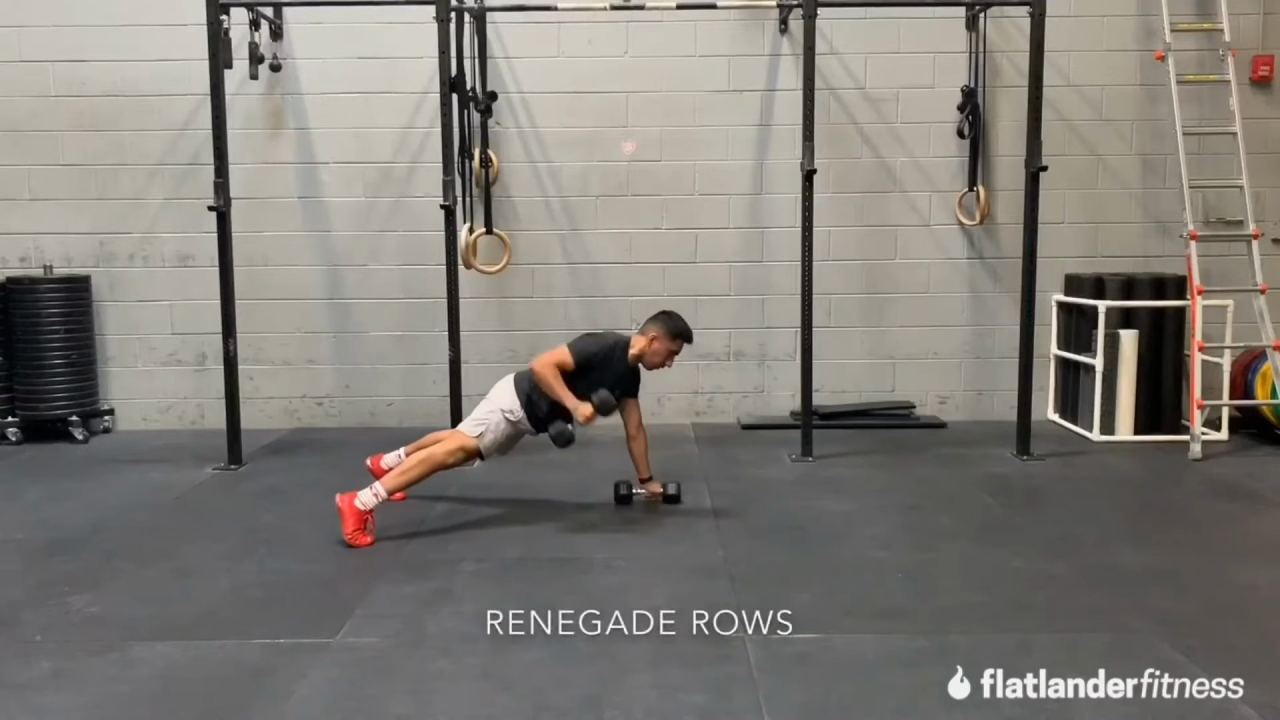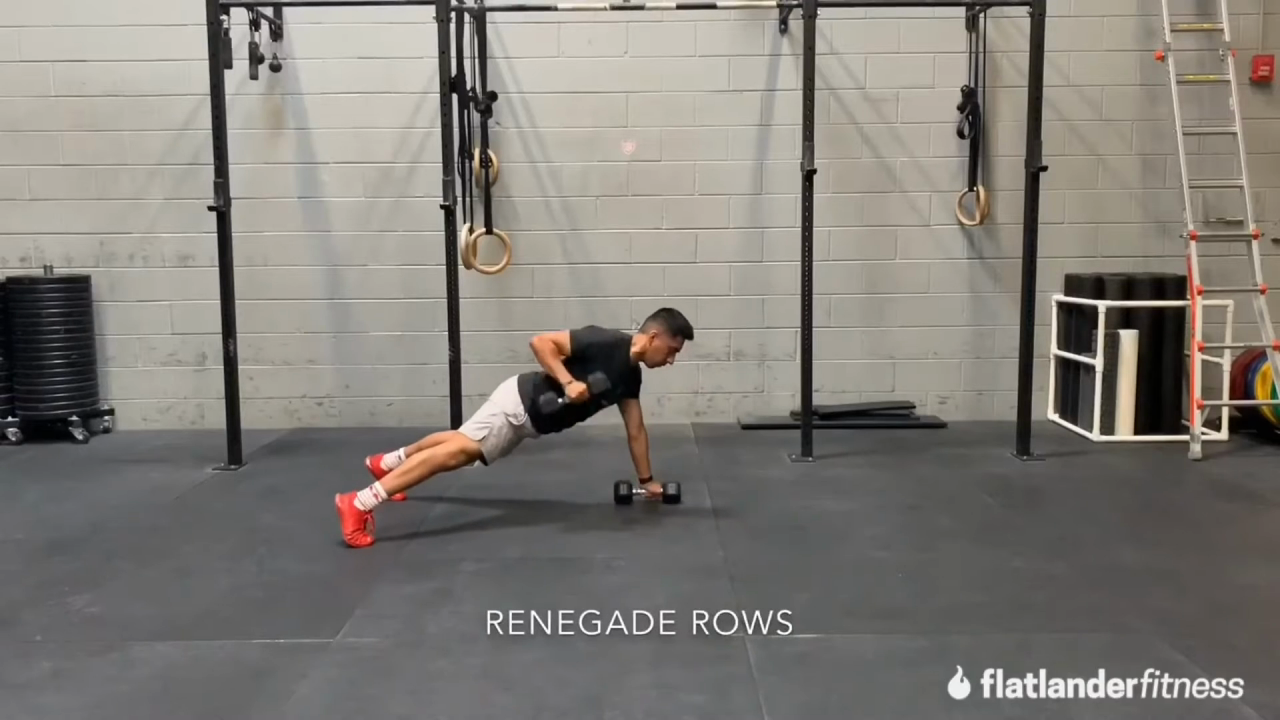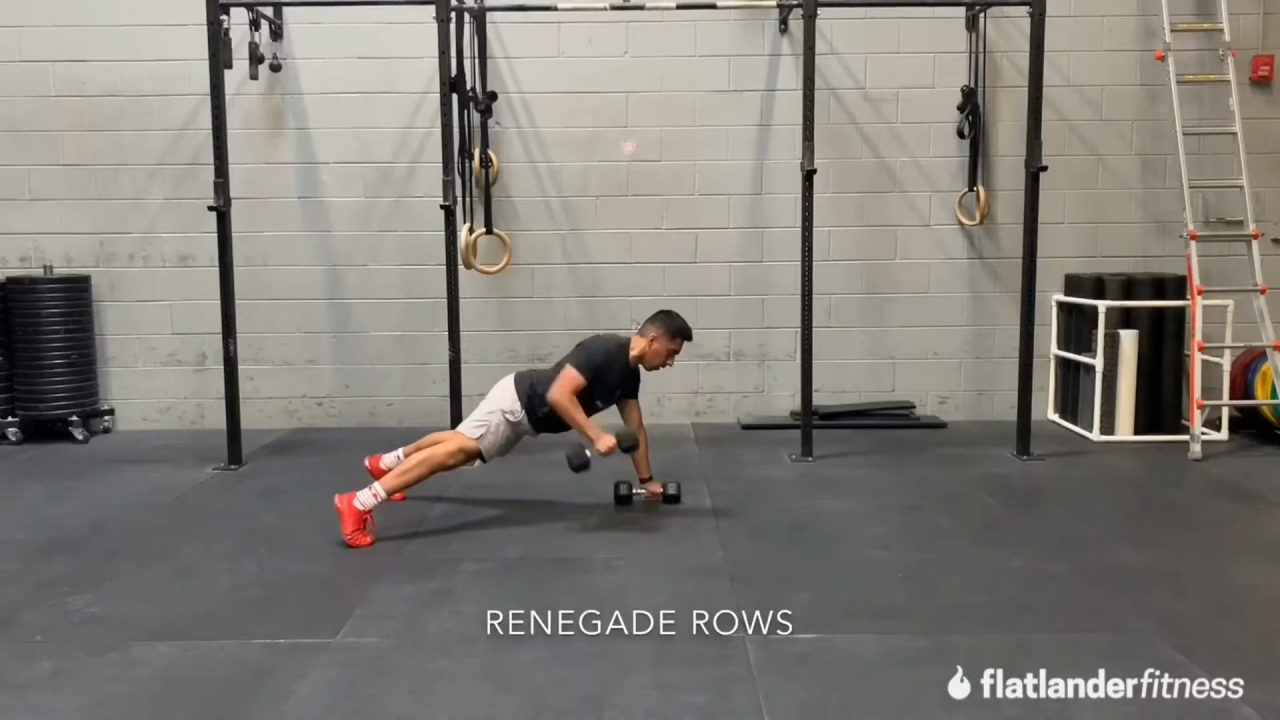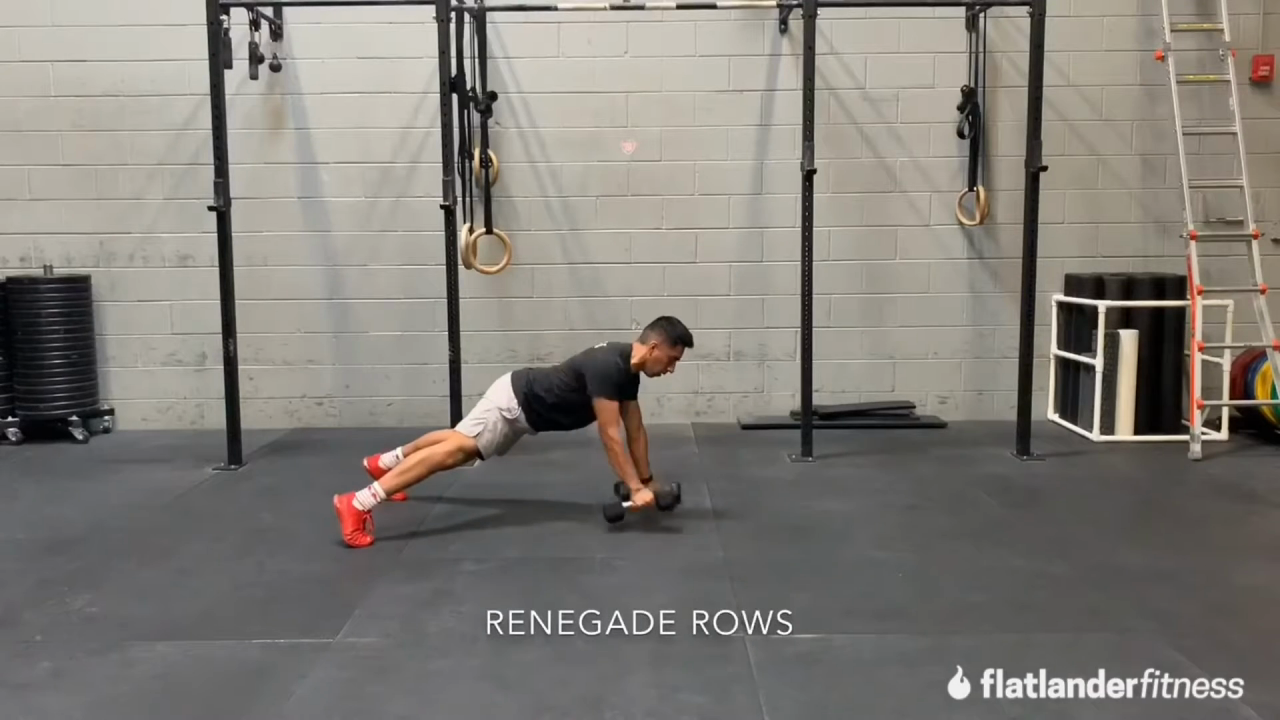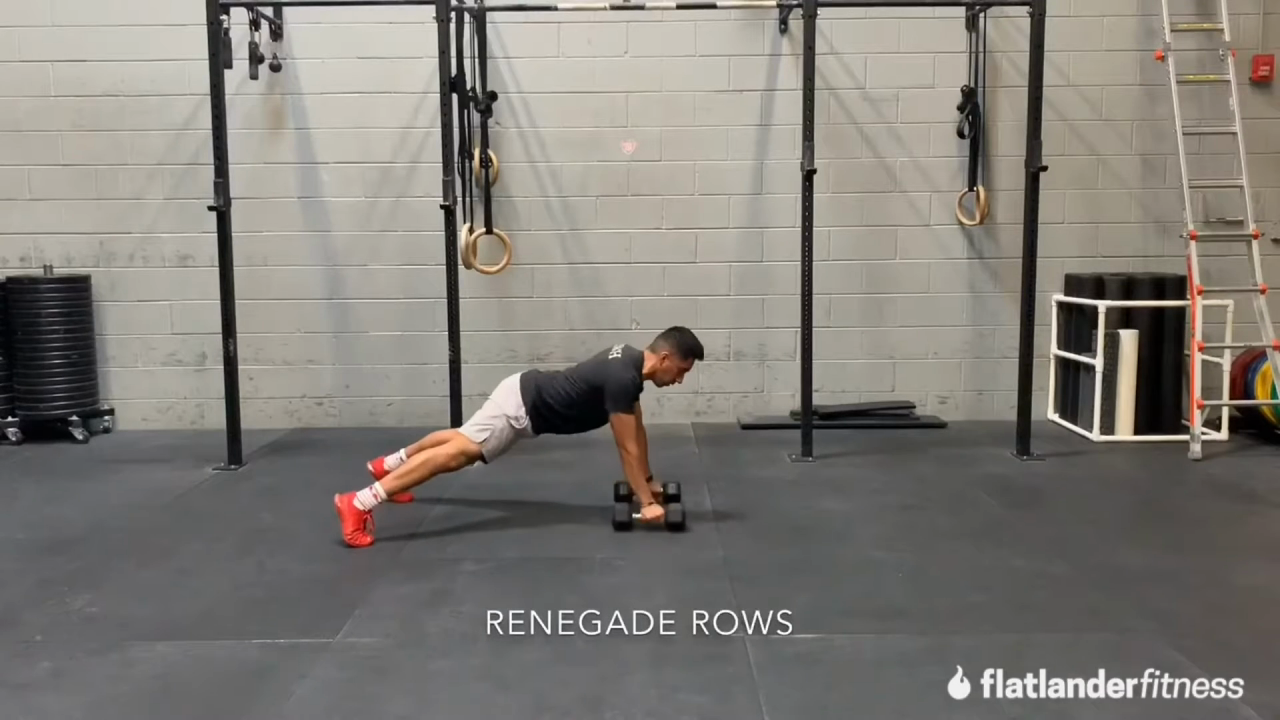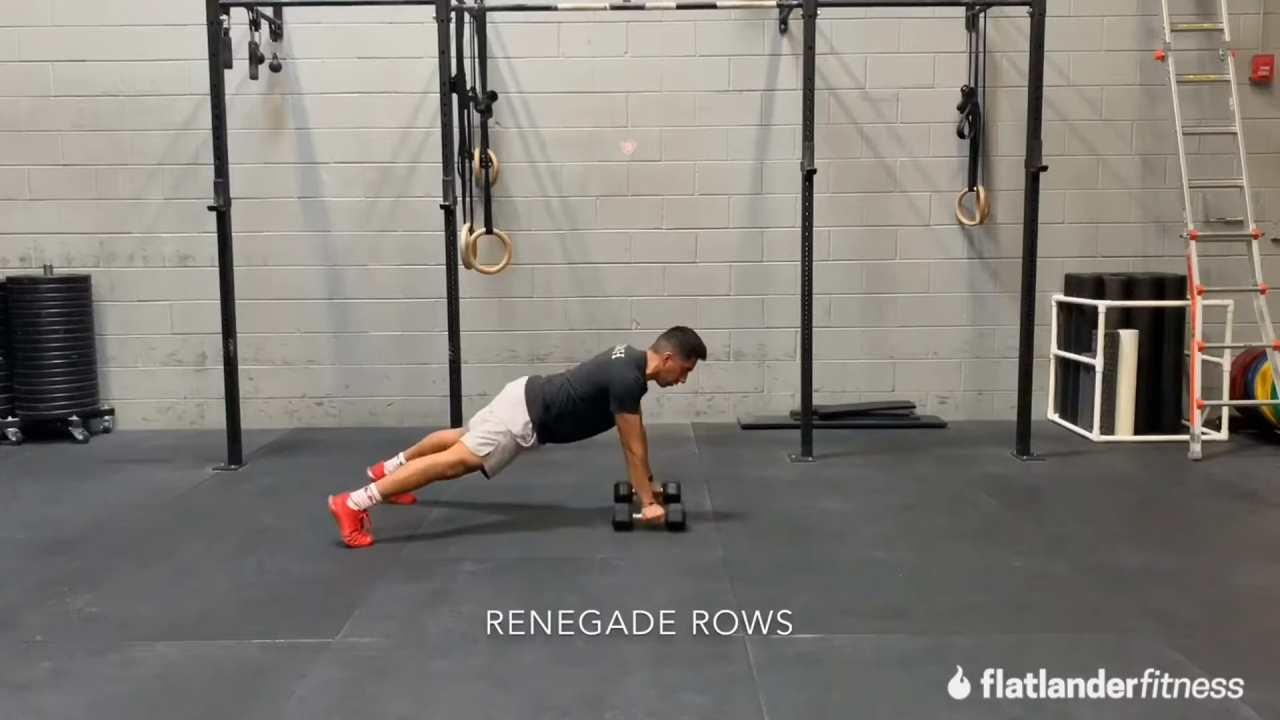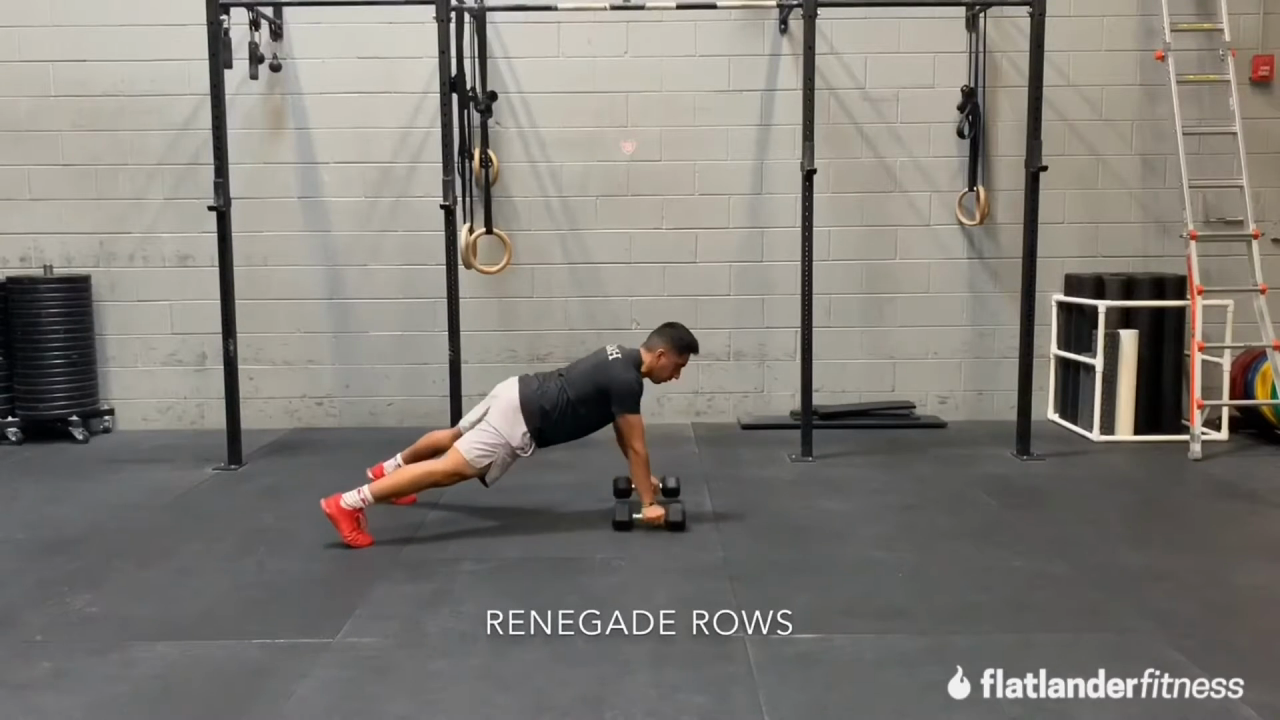
dt=0.2s
person 1, frame 1
left shoulder: (629, 373)
right shoulder: (604, 346)
left elbow: (634, 428)
right elbow: (541, 365)
left wrist: (646, 480)
right wrist: (574, 403)
left hip: (530, 414)
right hip: (519, 399)
left knee: (459, 439)
right knee: (456, 449)
left ankle: (386, 462)
right ankle: (359, 502)
person 1, frame 2
left shoulder: (631, 372)
right shoulder: (605, 341)
left elbow: (635, 429)
right elbow: (541, 342)
left wrist: (647, 480)
right wrist: (569, 384)
left hip: (533, 416)
right hip: (521, 402)
left knee: (460, 441)
right knee: (457, 451)
left ankle: (386, 462)
right ankle: (359, 503)
person 1, frame 3
left shoulder: (630, 372)
right shoulder: (604, 350)
left elbow: (635, 428)
right elbow: (558, 395)
left wrist: (645, 479)
right wrist: (596, 438)
left hip: (527, 415)
right hip: (517, 401)
left knee: (459, 442)
right knee: (456, 450)
left ankle: (385, 462)
right ankle: (359, 503)
person 1, frame 4
left shoulder: (627, 370)
right shoulder: (609, 366)
left elbow: (635, 430)
right elbow: (611, 434)
left wrist: (647, 480)
right wrist: (635, 489)
left hip: (524, 407)
right hip: (515, 399)
left knee: (458, 439)
right knee: (453, 450)
left ankle: (385, 462)
right ankle: (358, 502)
person 1, frame 5
left shoulder: (631, 363)
right shoulder: (623, 378)
left elbow: (637, 429)
right elbow: (627, 447)
left wrist: (649, 480)
right wrist: (646, 502)
left hip: (527, 393)
right hip: (523, 403)
left knee: (462, 437)
right knee: (457, 452)
left ankle: (388, 464)
right ankle: (359, 503)
person 1, frame 6
left shoulder: (631, 361)
right shoulder: (627, 379)
left elbow: (636, 434)
right elbow: (632, 447)
left wrist: (648, 480)
right wrist: (647, 502)
left hip: (526, 394)
right hip: (527, 414)
left knee: (460, 436)
right knee: (457, 460)
left ankle: (388, 468)
right ankle: (355, 502)
person 1, frame 7
left shoulder: (622, 357)
right shoulder: (627, 380)
left elbow: (623, 434)
right elbow: (637, 447)
left wrist: (644, 475)
right wrist: (648, 503)
left hip: (517, 391)
right hip: (522, 418)
left knee: (453, 437)
right knee: (452, 468)
left ankle: (388, 469)
right ankle: (349, 503)
